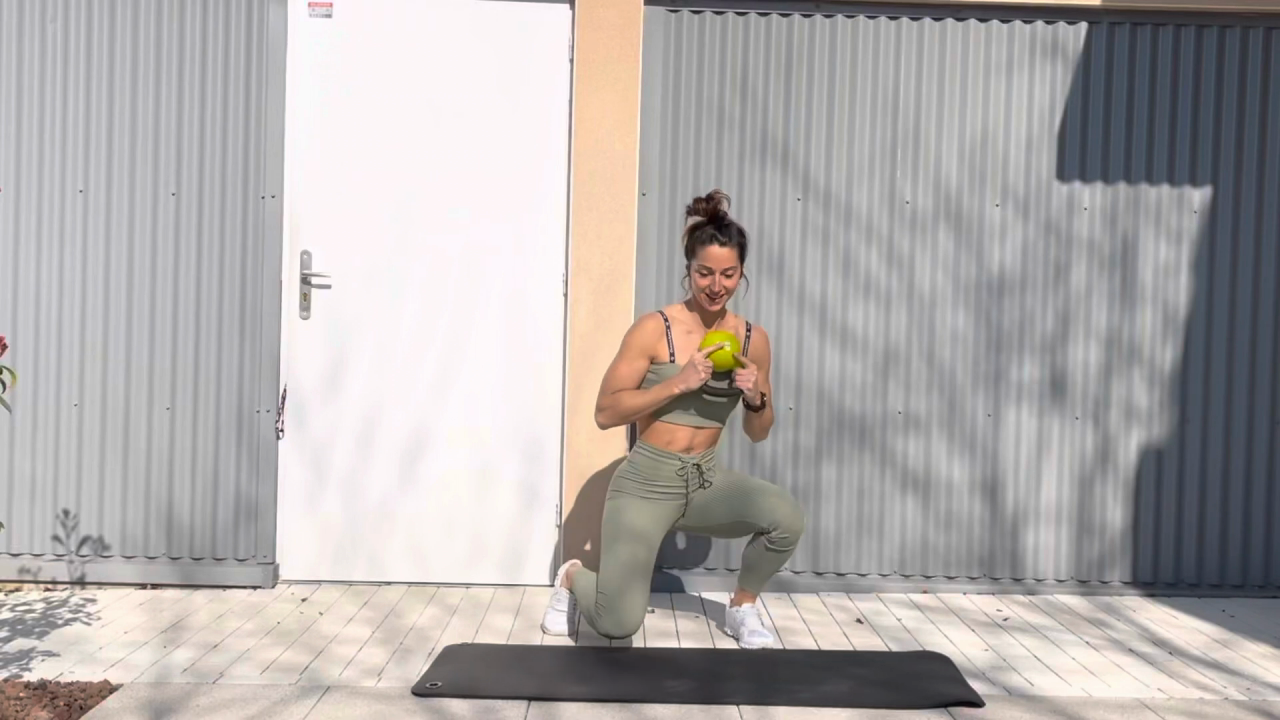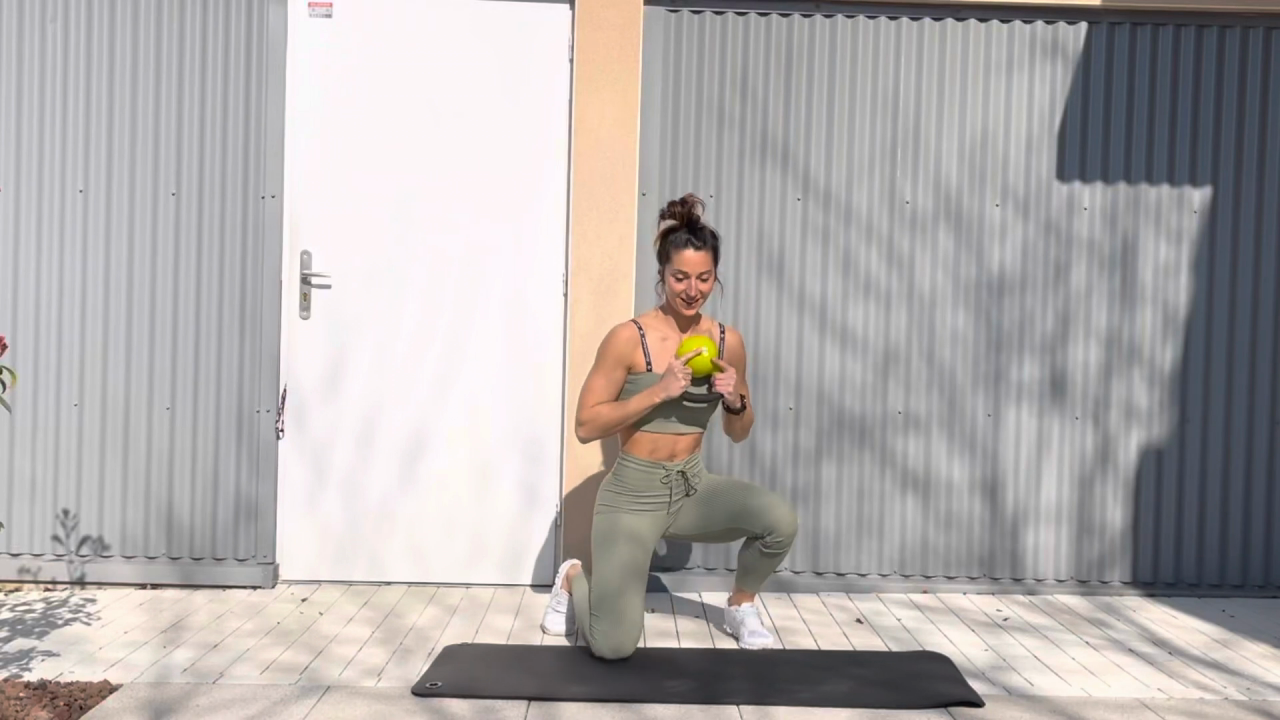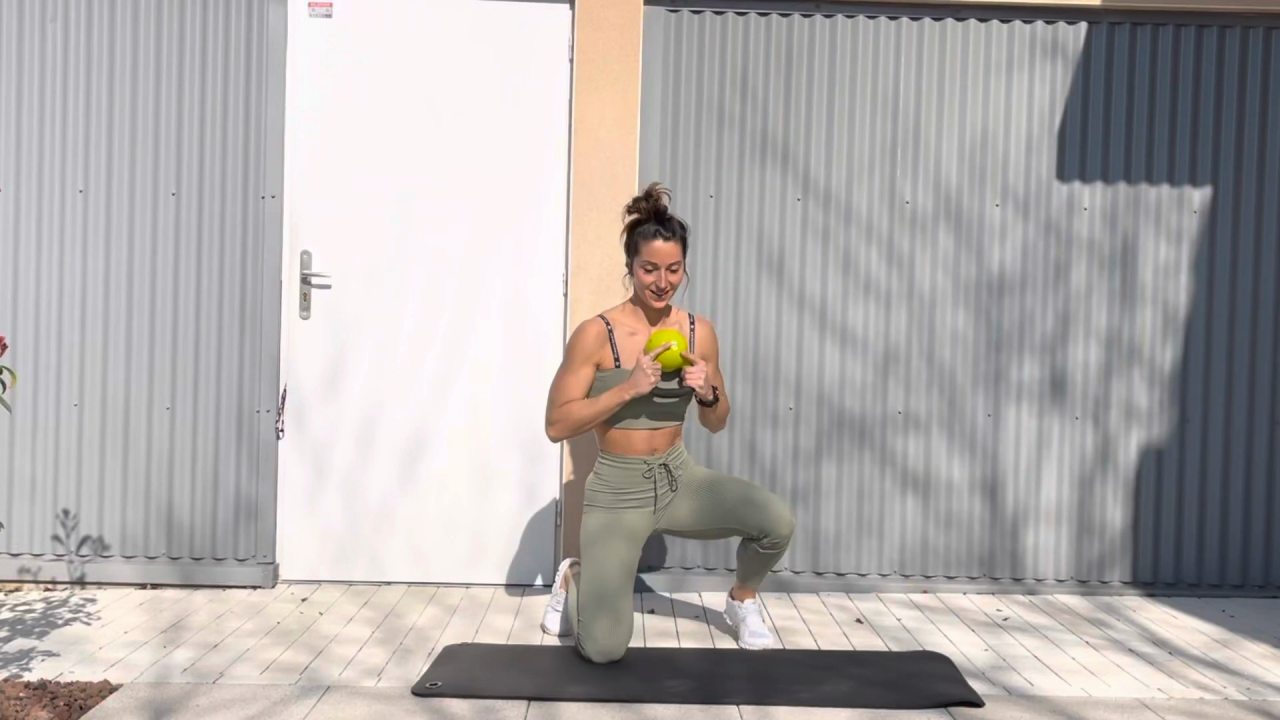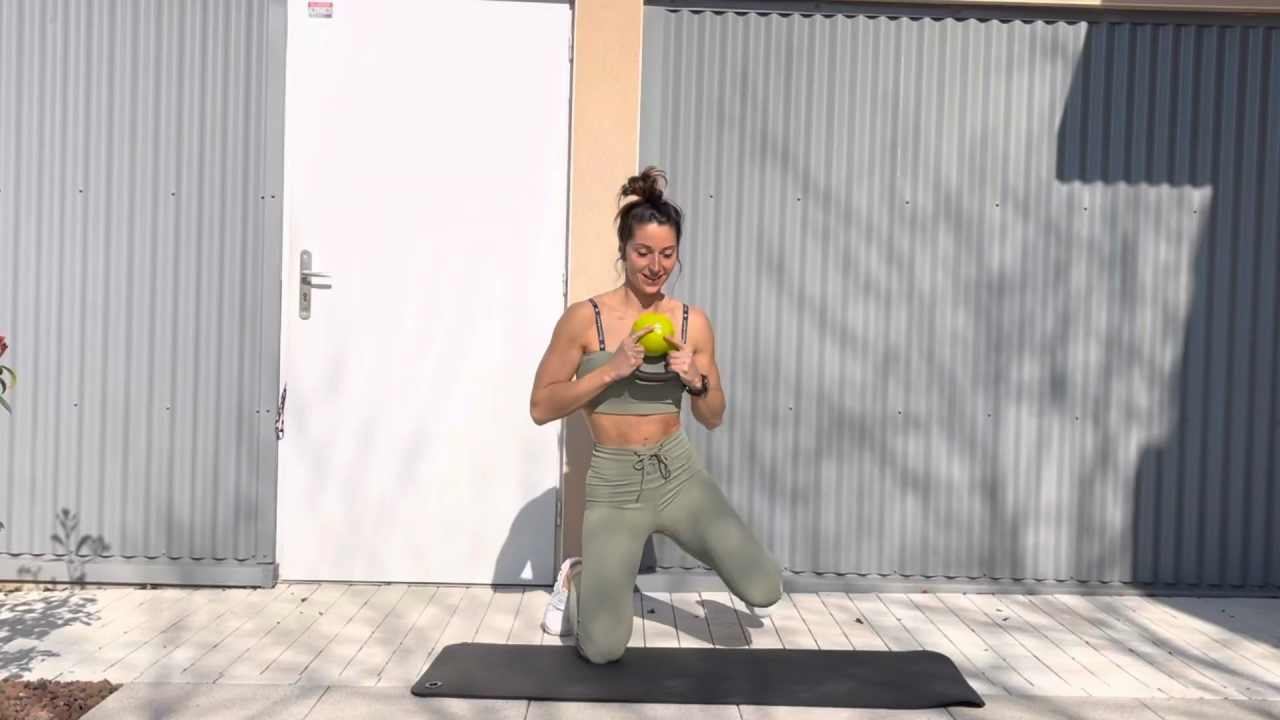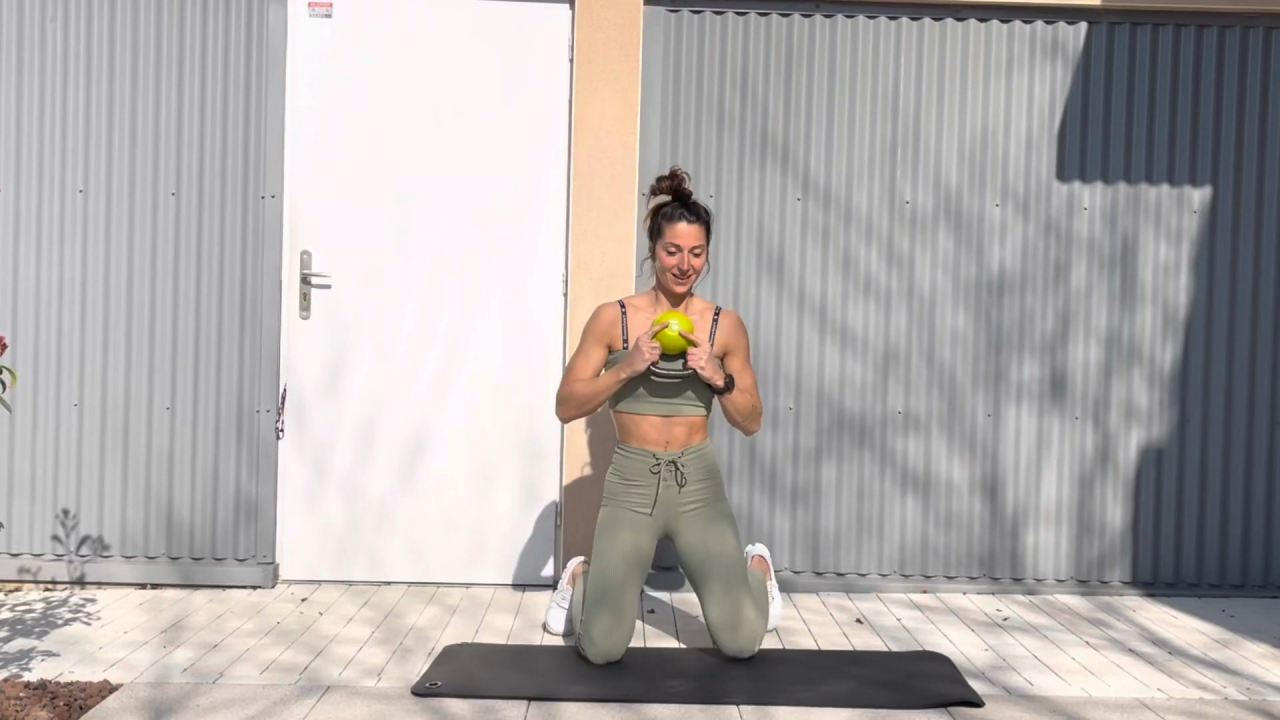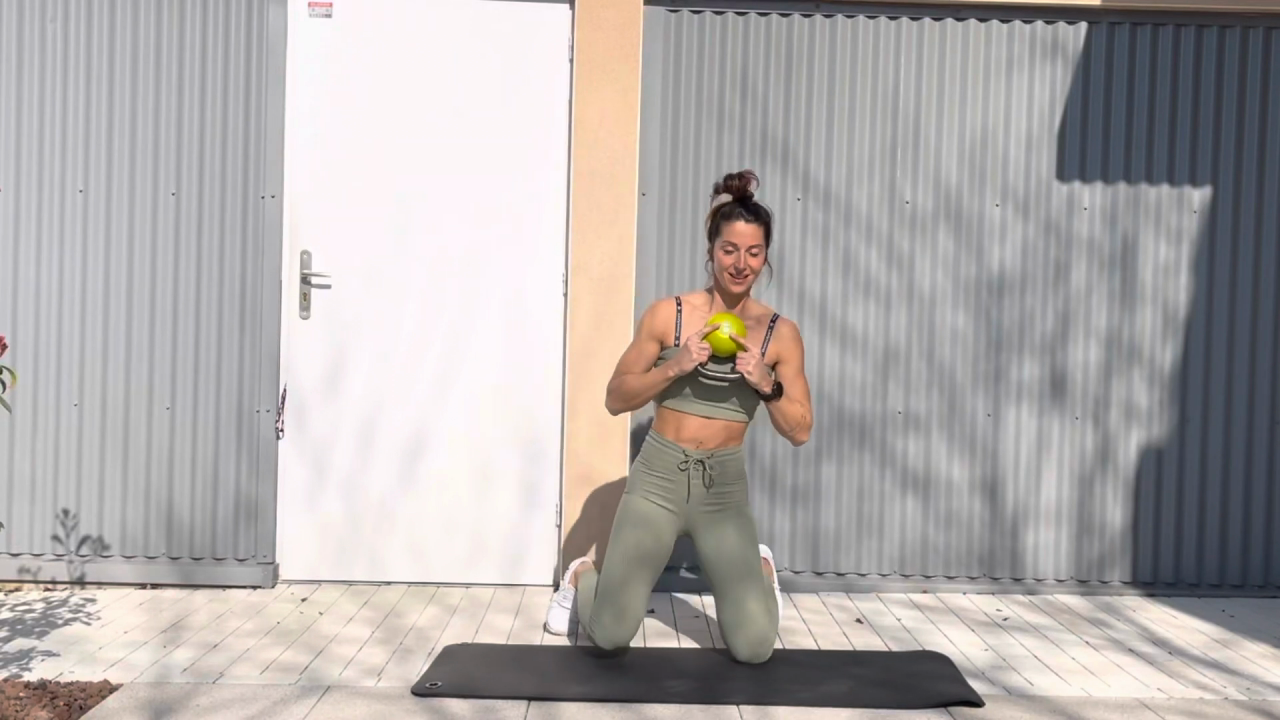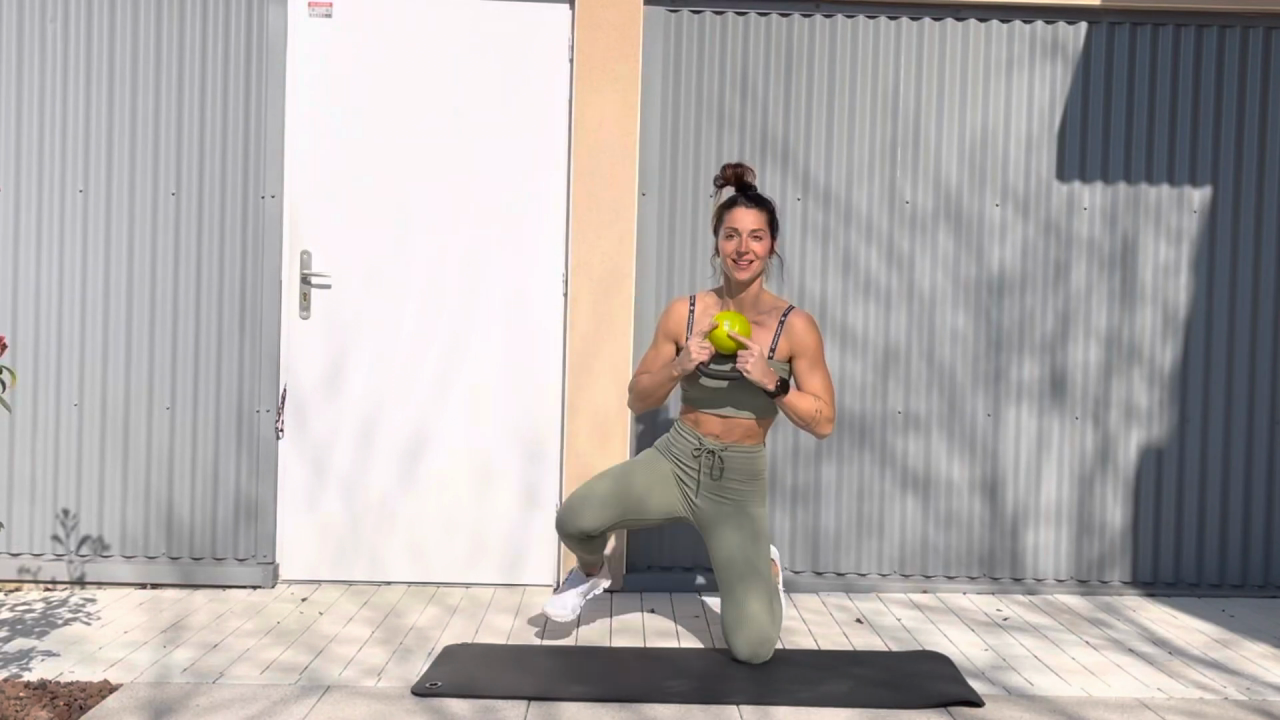
dt=0.2s
person 1, frame 1
left shoulder: (753, 340)
right shoulder: (653, 330)
left elbow: (759, 432)
right elbow: (605, 413)
left wrist: (757, 397)
right wrist: (677, 383)
left hip: (706, 480)
right hip: (643, 483)
left knee: (787, 517)
right knee: (619, 623)
left ankle: (741, 607)
right ankle: (574, 579)
person 1, frame 2
left shoulder: (728, 342)
right shoulder: (627, 339)
left elbow: (739, 433)
right elbow: (586, 426)
left wrist: (737, 400)
right wrist: (657, 391)
left hip: (693, 486)
right hip: (630, 495)
left knee: (780, 520)
right knee: (613, 644)
left ankle: (740, 606)
right ankle: (576, 581)
person 1, frame 3
left shoulder: (699, 332)
right shoulder: (594, 334)
left elbow: (717, 422)
right elbow: (557, 425)
left wrist: (708, 392)
right wrist: (629, 387)
left hip: (680, 480)
right hip: (616, 491)
left knee: (775, 521)
right knee: (603, 649)
left ankle: (739, 599)
right ankle: (575, 580)
person 1, frame 4
left shoulder: (693, 322)
right shoulder: (584, 318)
left elbow: (713, 416)
right elbow: (541, 408)
left wrist: (695, 379)
right wrist: (611, 369)
left hip: (680, 476)
right hip: (614, 487)
left knee: (763, 593)
right knee: (601, 650)
left ankle: (750, 563)
right ankle: (575, 581)
person 1, frame 5
left shoulder: (725, 325)
right shoulder: (612, 317)
left elbow: (750, 423)
right elbow: (567, 406)
left wrist: (720, 379)
right wrist: (628, 367)
left hip: (699, 487)
right hip: (630, 486)
left knee: (742, 643)
right knee: (602, 649)
left ankle: (756, 569)
right ankle: (579, 579)
person 1, frame 6
left shoulder: (781, 332)
right shoulder: (667, 314)
left elbow: (800, 431)
right elbow: (616, 399)
left wrist: (768, 384)
right wrist: (675, 367)
left hip: (724, 488)
right hip: (658, 476)
left knee: (754, 648)
right knee: (610, 635)
left ankle: (759, 569)
right ankle: (584, 579)
person 1, frame 7
left shoulder: (795, 326)
right shoulder: (682, 313)
left elbow: (823, 422)
right elbow: (638, 400)
left wrist: (772, 381)
right wrist: (678, 367)
left hip: (739, 481)
right hip: (674, 460)
left knee: (753, 648)
right knee: (576, 517)
left ankle: (765, 570)
right ankle: (590, 570)
